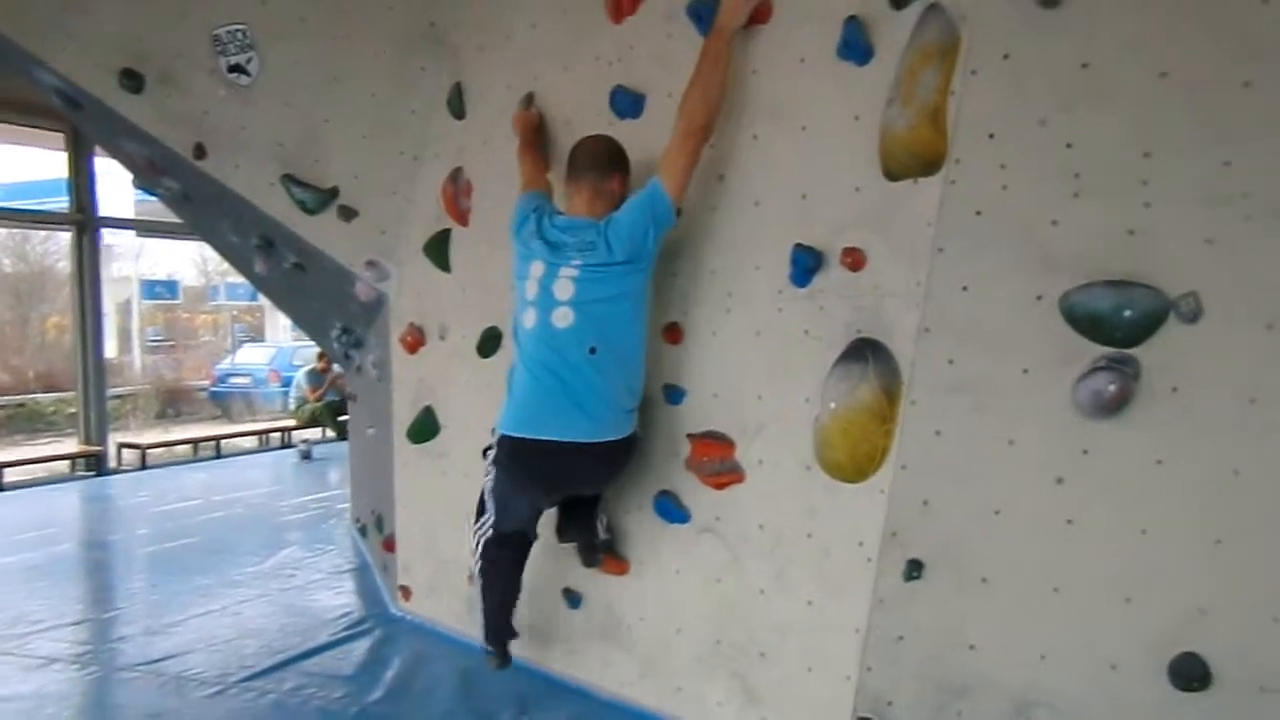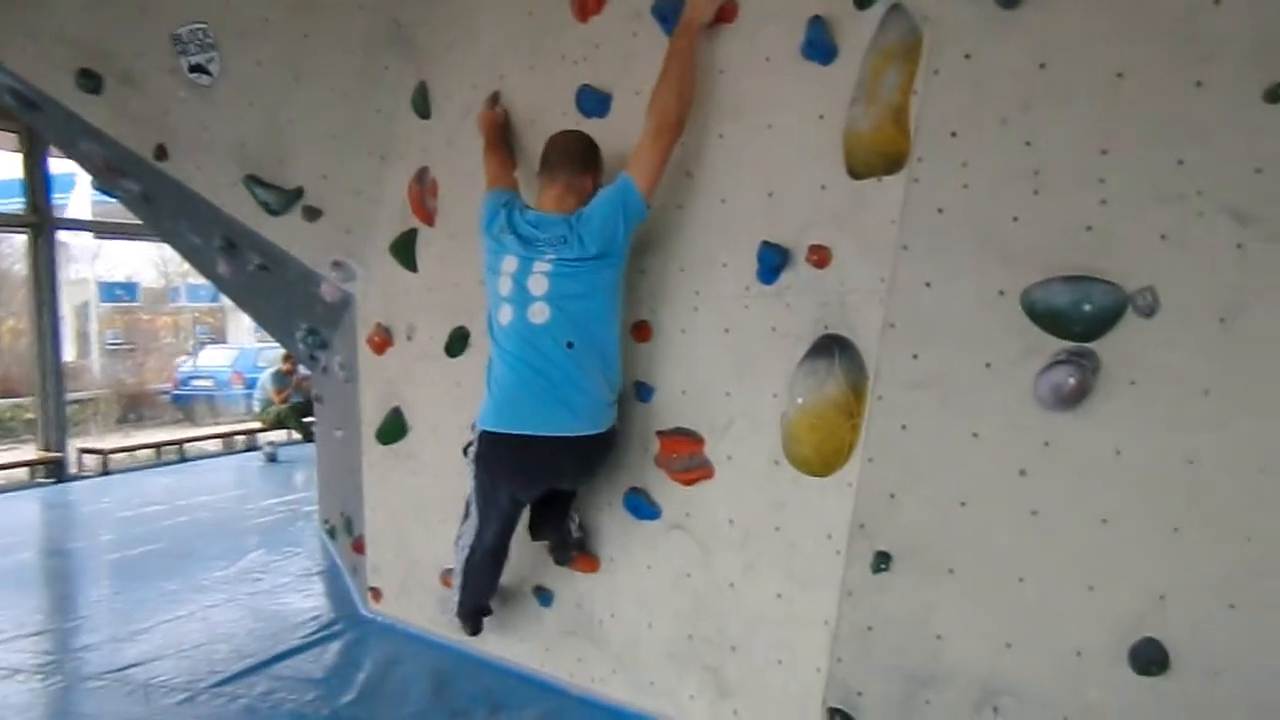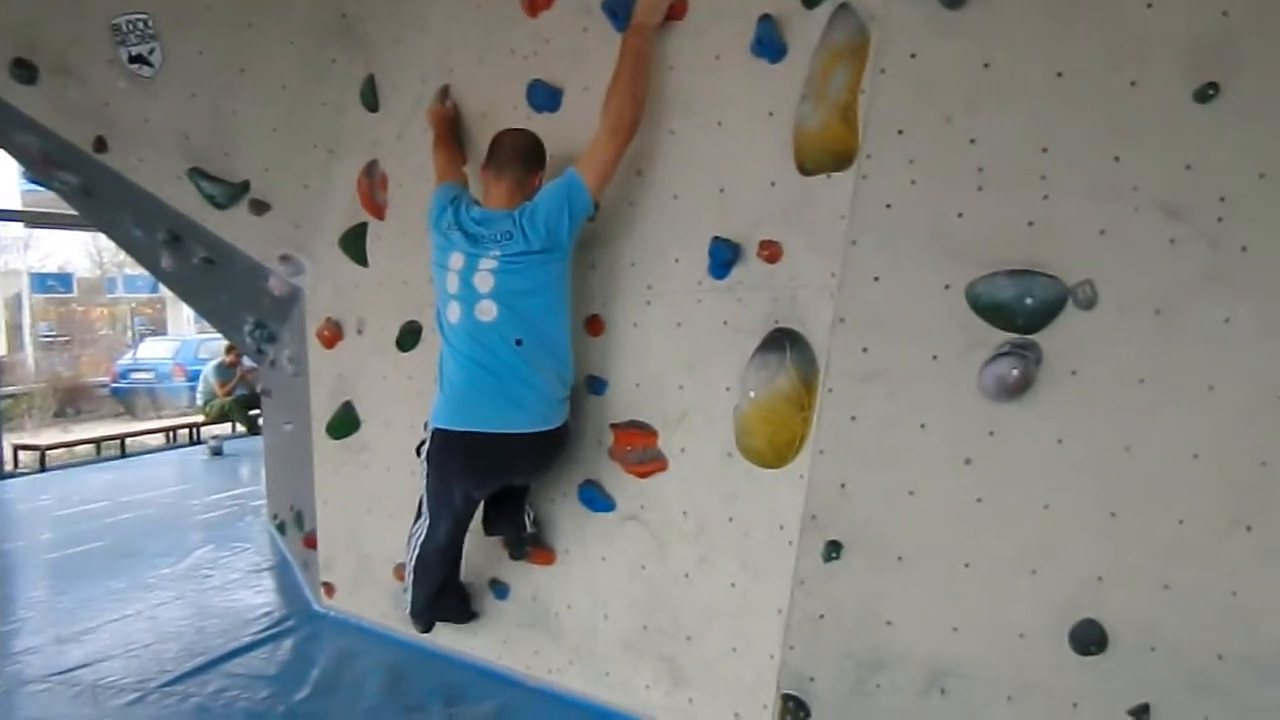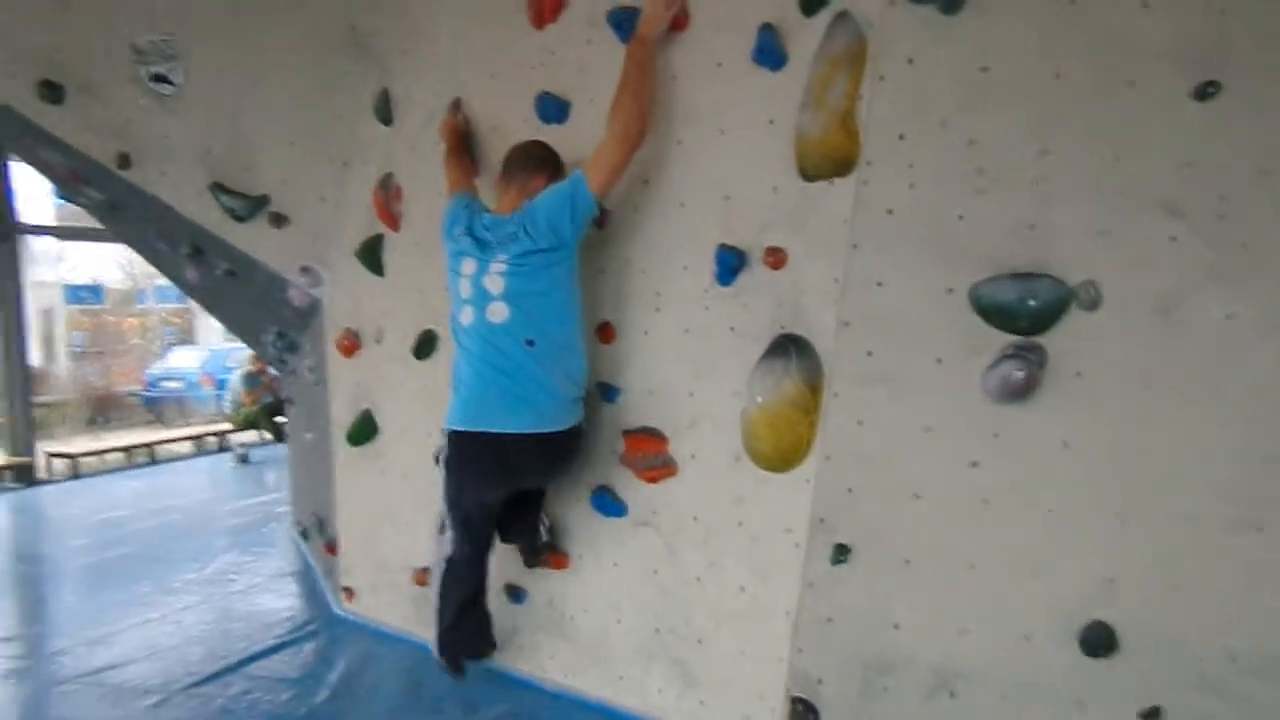
dt=0.4s
person 1, frame 1
left shoulder: (531, 230)
right shoulder: (630, 236)
left elbow: (534, 167)
right elbow: (693, 131)
left wrist: (528, 133)
left hip: (525, 447)
right hip: (604, 450)
left knee: (499, 531)
left ankle: (497, 636)
right ankle: (586, 530)
person 1, frame 2
left shoulder: (502, 226)
right shoulder: (600, 231)
left elbow: (498, 164)
right elbow: (663, 128)
left wrist: (493, 129)
left hip: (506, 440)
right hip: (584, 443)
left knee: (486, 529)
left ankle: (470, 609)
right ankle: (559, 530)
person 1, frame 3
left shoulder: (448, 222)
right shoulder: (546, 226)
left elbow: (447, 160)
right elbow: (618, 128)
left wrist: (443, 124)
left hip: (459, 437)
right hip: (537, 437)
left knee: (439, 527)
left ankle: (428, 608)
right ankle: (513, 524)
person 1, frame 4
left shoulder: (461, 230)
right shoulder: (551, 225)
left elbow: (461, 173)
right elbow: (624, 137)
left wrist: (456, 139)
left hip: (474, 440)
right hip: (552, 439)
left knee: (463, 543)
left ankle: (457, 646)
right ankle: (527, 532)
